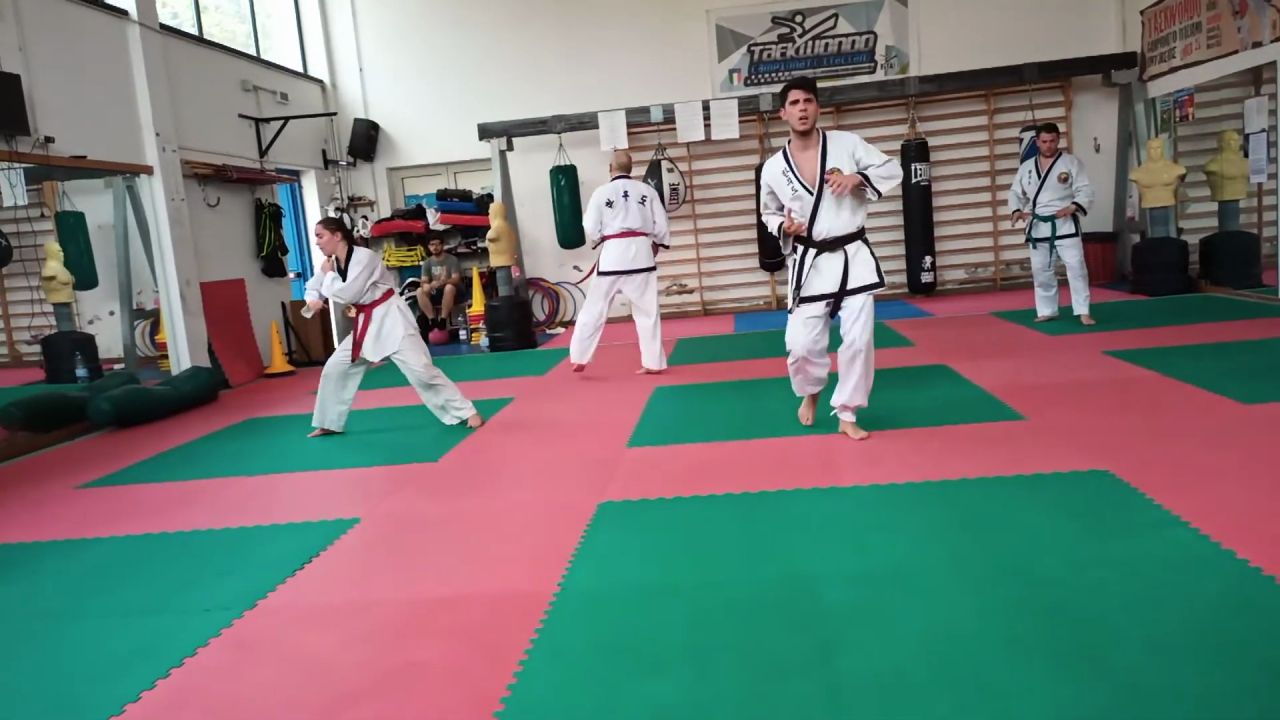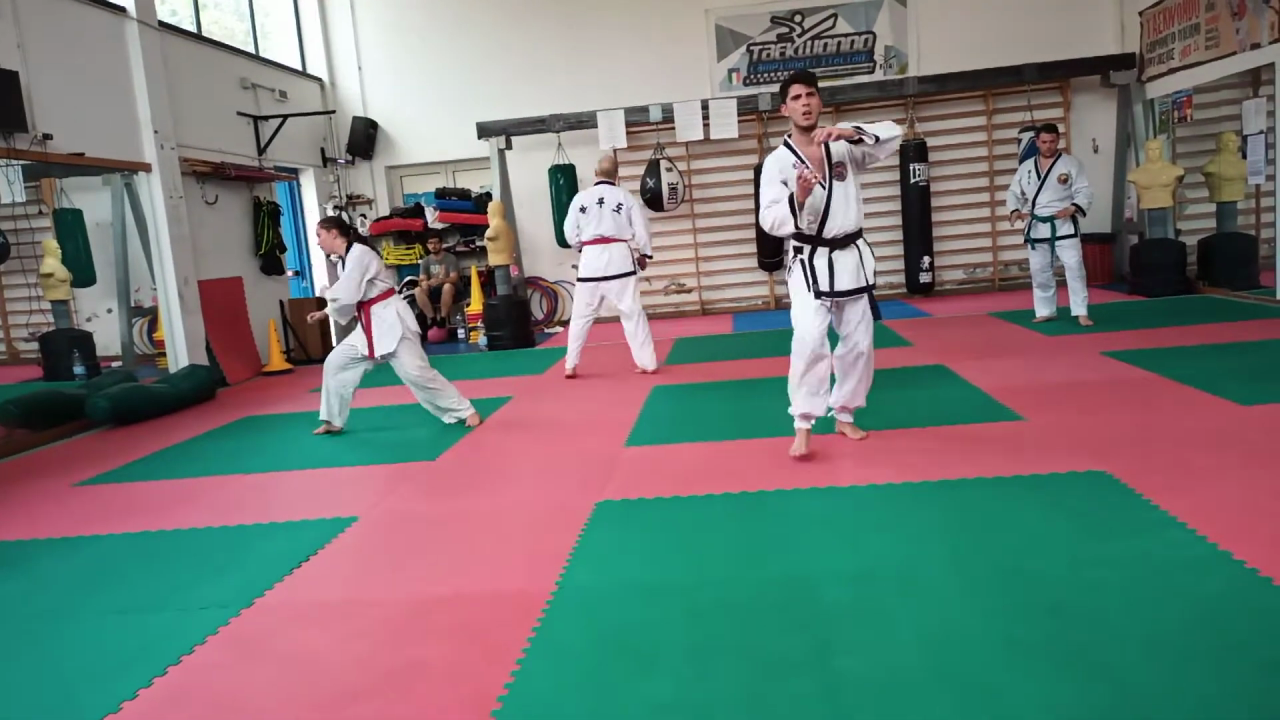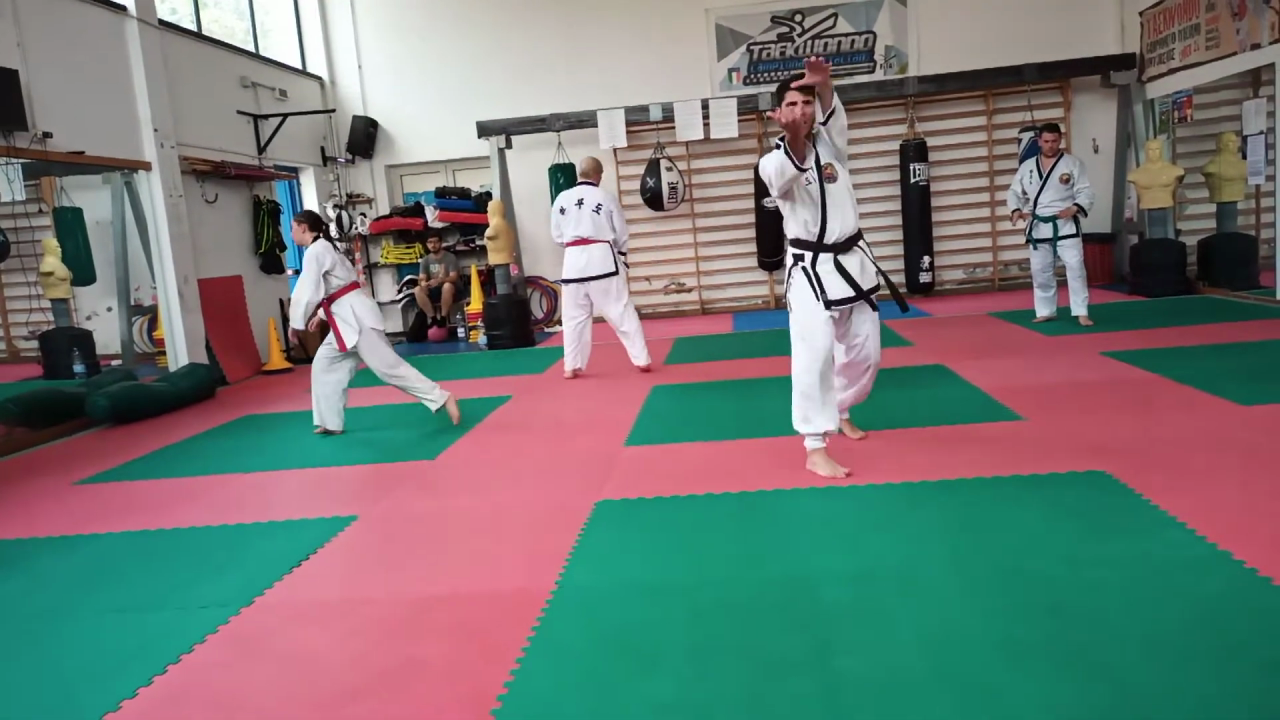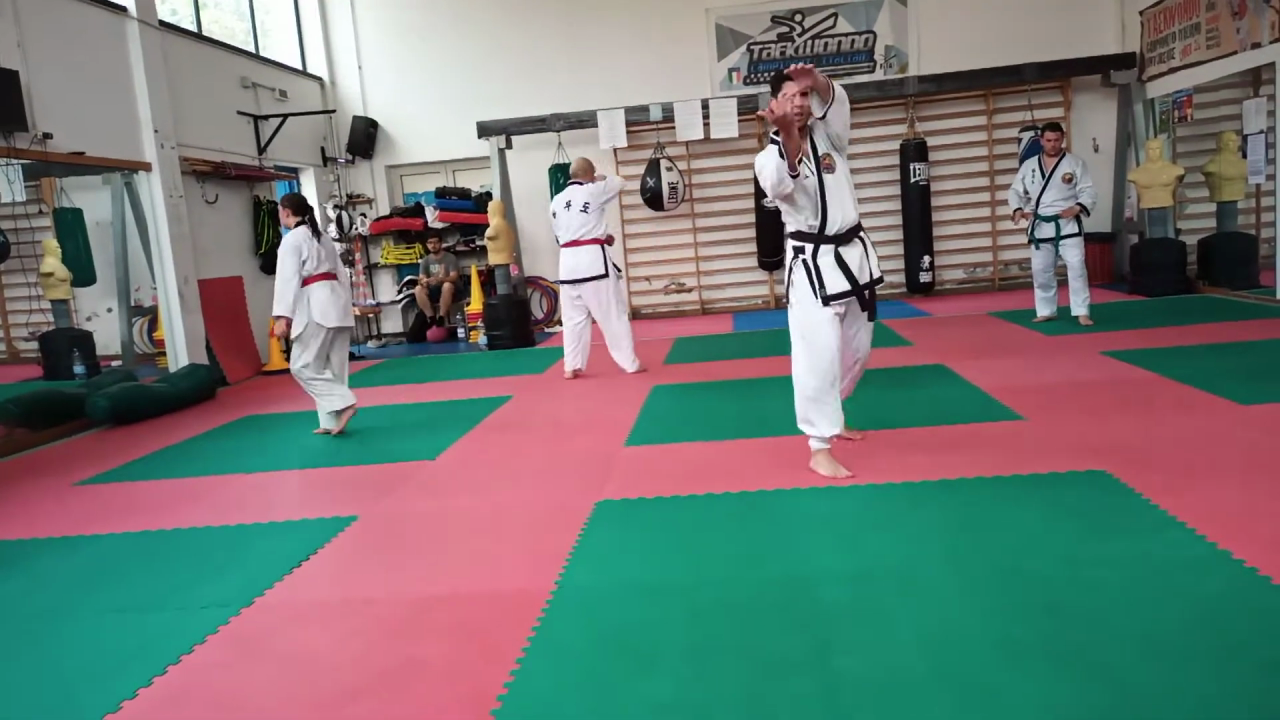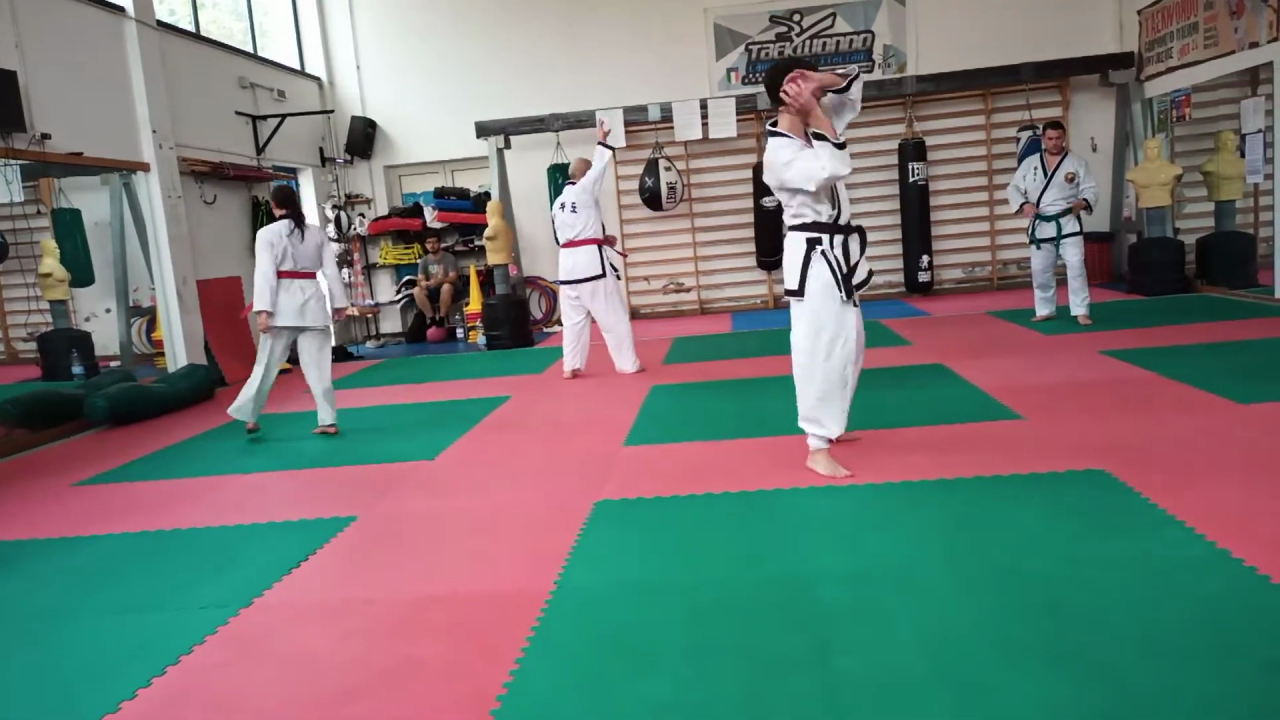
dt=0.2s
person 1, frame 1
left shoulder: (846, 143)
right shoulder: (773, 168)
left elbow: (891, 169)
right elbow: (770, 212)
left wrist: (859, 178)
right wrist: (784, 226)
left hip: (852, 258)
right hip: (809, 263)
left knee: (858, 340)
right knee: (801, 344)
left ankle: (847, 414)
right ankle: (810, 393)
person 1, frame 2
left shoulder: (843, 141)
right shoulder: (777, 162)
left elbow: (892, 135)
right elbow: (771, 219)
left wrist: (849, 132)
right wrist: (798, 198)
left hip: (852, 256)
right hip: (809, 263)
left knee: (858, 345)
right knee: (810, 342)
left ankle: (844, 414)
right ankle: (803, 424)
person 1, frame 3
left shoulder: (831, 140)
right shoulder: (772, 161)
left elbow: (832, 112)
right elbow: (785, 179)
left wrist: (824, 85)
right wrist: (795, 139)
left hip: (853, 260)
right hip: (810, 270)
left knee: (865, 351)
right knee: (814, 354)
left ankle: (839, 413)
right ankle: (816, 448)
person 1, frame 4
left shoulder: (829, 132)
right shoulder: (768, 158)
left elbow: (835, 100)
right elbow: (782, 184)
left wrist: (818, 82)
right wrist: (789, 135)
left hip: (852, 253)
right hip: (811, 263)
left knee: (856, 348)
right knee: (818, 354)
left ankle: (828, 416)
right ankle: (819, 447)
person 1, frame 5
left shoulder: (814, 124)
right shoulder: (778, 151)
left elbow: (851, 87)
right elbow: (831, 169)
left wrist: (822, 82)
right wrist: (815, 114)
left hip: (838, 249)
right hip: (813, 255)
left knee: (849, 347)
right knee: (822, 351)
left ankle: (827, 424)
right ankle: (817, 447)
person 2, frame 1
left shoulder: (365, 257)
right shoulder: (331, 264)
left elbow: (347, 295)
right elbow: (313, 287)
left wrist: (329, 275)
right wrist: (314, 301)
left hip: (392, 319)
right hip: (366, 325)
left knee: (421, 370)
right knee: (335, 369)
left ankle: (465, 412)
right ankle: (329, 423)
person 2, frame 2
left shoulder: (359, 254)
right shoulder: (344, 261)
left elbow: (347, 295)
left wrist: (329, 294)
right wrist: (326, 313)
left hip: (391, 319)
right hip: (370, 324)
left knee: (417, 372)
right knee: (336, 364)
left ankle: (464, 410)
right ankle: (333, 421)
person 2, frame 3
left shoulder: (314, 251)
right shoulder: (325, 249)
left elbow: (307, 294)
left wrist: (296, 324)
right wrist: (322, 317)
left hip: (355, 315)
right hip: (346, 317)
left knee: (387, 366)
right knee: (324, 365)
left ankle: (441, 398)
right ankle: (330, 422)
person 2, frame 4
left shoulder: (292, 239)
right shoulder: (323, 238)
left elbow: (289, 278)
right elbow: (340, 273)
left wrist: (282, 316)
left hip: (315, 304)
right hip: (336, 300)
left knee: (303, 365)
right knee: (333, 365)
left ankle: (343, 403)
right ankle: (332, 421)
person 2, frame 5
left shoulder: (267, 234)
right shoulder: (316, 233)
left elbow: (265, 273)
right elbow: (331, 269)
left wrist: (263, 310)
right wrist: (339, 303)
left hip: (282, 303)
right hip: (312, 300)
left knee: (267, 363)
right knee: (318, 364)
left ankle: (249, 417)
right ankle: (327, 420)
person 3, frame 1
left shoulder: (602, 193)
right shoulder: (647, 190)
left elbow: (591, 229)
right elbow: (661, 224)
right wrist: (658, 244)
left hip: (613, 253)
right hip: (642, 252)
left knee: (594, 308)
right knee: (647, 311)
left ankle: (580, 357)
right ankle: (653, 362)
person 3, frame 2
left shoulder: (580, 198)
right shoulder: (626, 197)
left elbow: (570, 233)
right elbow: (641, 230)
right wrist: (643, 255)
left hip: (591, 260)
right hip: (620, 258)
left knee: (581, 315)
right knee: (632, 313)
left ankle: (571, 365)
right ankle: (646, 362)
person 3, frame 3
left shoulder: (562, 199)
right shoulder: (606, 198)
left elbow: (556, 235)
right elbow: (621, 231)
right wrist: (620, 251)
left hip: (574, 261)
right hip: (602, 258)
left knee: (574, 317)
right knee: (622, 311)
left ankle: (571, 367)
right ankle: (641, 359)
person 3, frame 4
left shoulder: (556, 201)
right shoulder: (593, 191)
right elbow: (618, 183)
right wrist: (603, 179)
left hip: (568, 261)
right hip: (594, 260)
left knee: (574, 318)
right knee: (613, 315)
left ankle: (572, 367)
right ankle: (630, 364)
person 3, frame 5
left shoulder: (558, 202)
right shoulder: (584, 190)
right elbow: (598, 168)
left wrist: (599, 238)
right wrist: (602, 141)
left hip: (568, 263)
right hip: (592, 261)
left knee: (574, 318)
right knee: (613, 314)
left ankle: (571, 366)
right ankle: (627, 364)
person 4, frame 1
left shoulder: (1071, 163)
right shoulder: (1026, 167)
left elbow: (1085, 191)
right elbow: (1016, 193)
left wrist: (1073, 207)
right wrist: (1016, 210)
left hip: (1064, 225)
right hip: (1038, 226)
left knee: (1076, 266)
right knee: (1041, 271)
left ankle: (1083, 312)
right ankle: (1047, 311)
person 4, frame 2
left shoulder: (1071, 164)
right shoulder: (1026, 167)
left elbow: (1085, 192)
right elbow: (1014, 193)
left wrist: (1073, 208)
right wrist: (1015, 210)
left hip: (1064, 225)
right hip: (1037, 227)
left knee: (1074, 267)
right knee: (1040, 271)
left ankle: (1081, 312)
right ankle: (1045, 311)
person 4, frame 3
left shoulder: (1073, 163)
right shoulder: (1027, 166)
left elbow: (1086, 192)
right elbow: (1015, 192)
left wrist: (1075, 208)
right wrist: (1016, 210)
left hip: (1065, 225)
right hip: (1038, 226)
left knee: (1075, 267)
right knee: (1040, 271)
left ankle: (1081, 312)
right ankle: (1045, 311)
person 4, frame 4
left shoulder: (1076, 163)
right shoulder: (1029, 166)
left elbow: (1089, 192)
right elbow: (1015, 191)
left wrist: (1078, 208)
right wrist: (1018, 209)
left hip: (1067, 225)
right hip: (1040, 226)
left knee: (1076, 267)
right knee: (1041, 271)
left ankle: (1082, 312)
right ankle: (1046, 311)
person 4, frame 5
left shoulder: (1077, 163)
right shoulder: (1030, 163)
left elbow: (1090, 190)
right elbow: (1014, 188)
left wrist: (1083, 203)
right wrist: (1024, 205)
left hip: (1067, 223)
right hip: (1041, 225)
left knee: (1076, 266)
right knee: (1040, 270)
left ankle: (1081, 311)
right ankle: (1045, 310)
